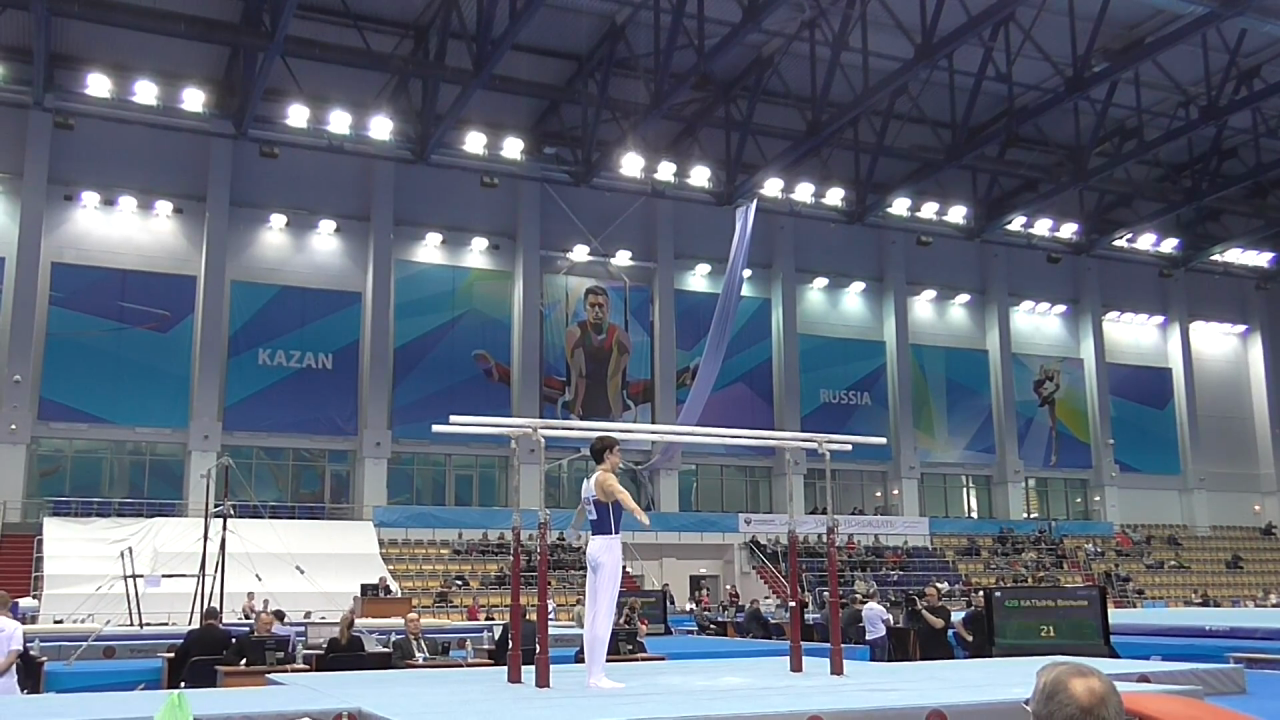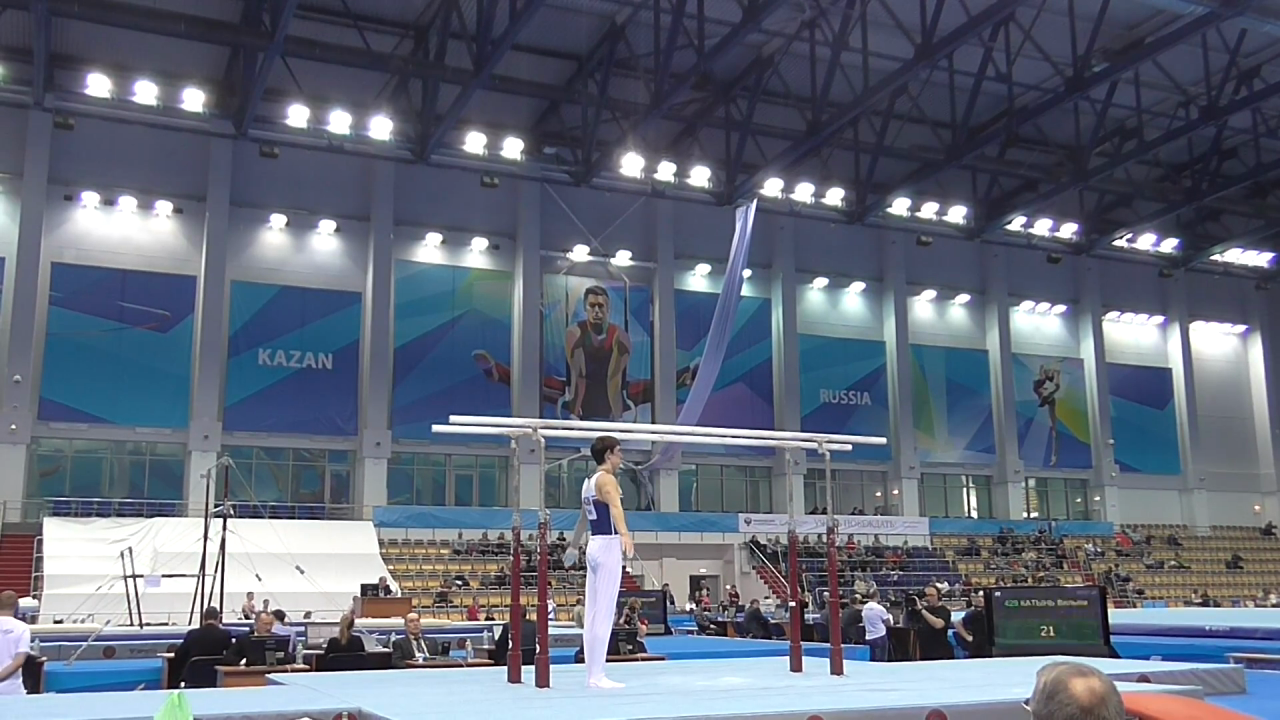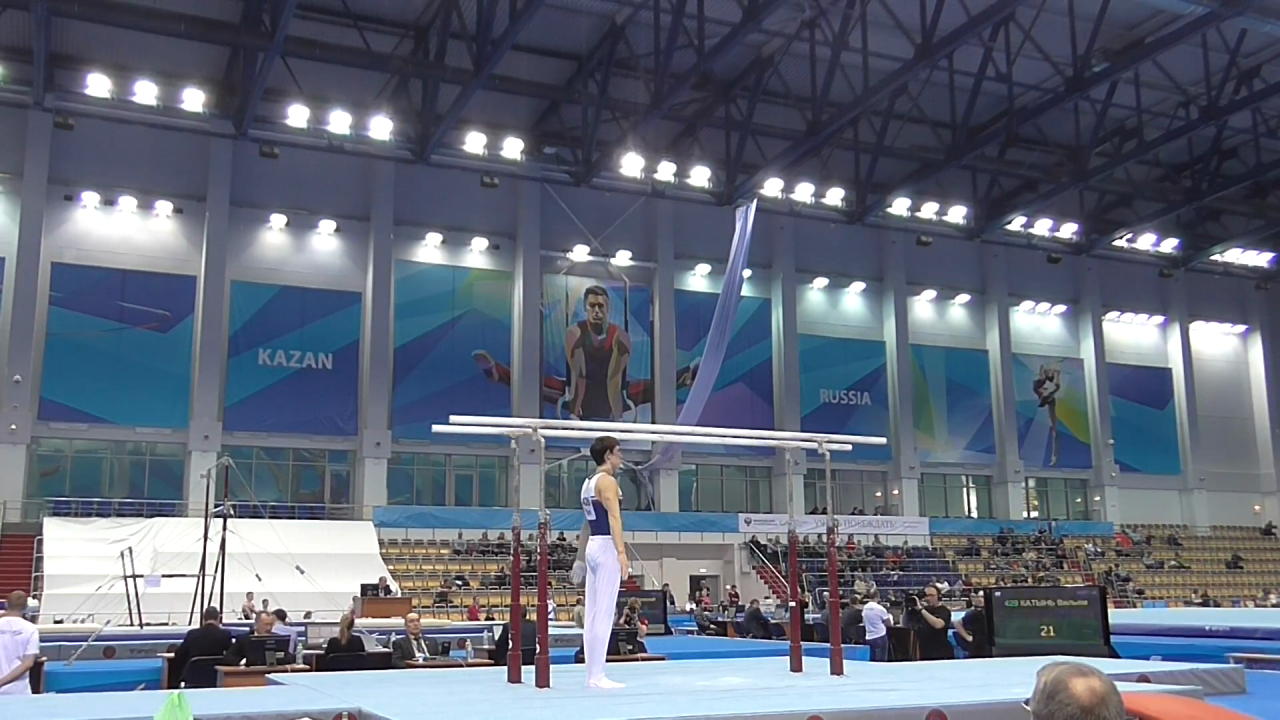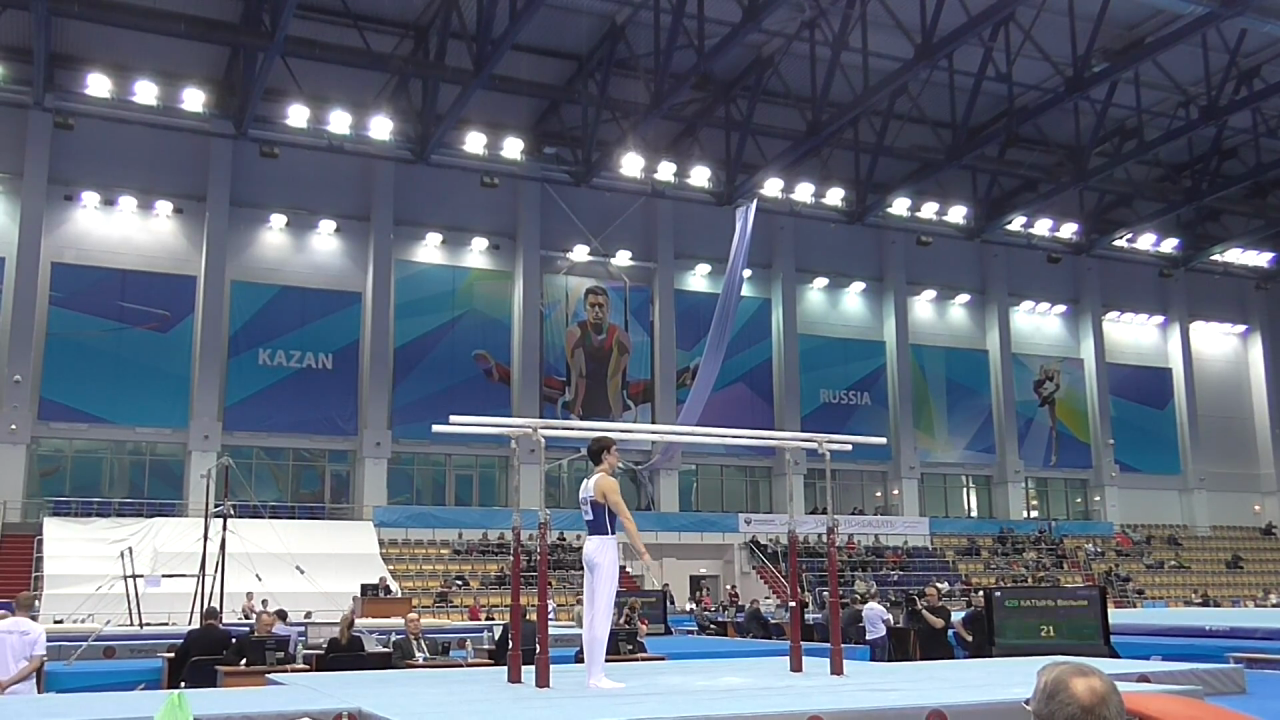
dt=0.2s
person 1, frame 1
left shoulder: (589, 481)
right shoulder: (605, 478)
left elbow: (582, 509)
right elbow: (620, 494)
left wrist: (574, 528)
right wrist: (637, 511)
left hip: (594, 545)
right hip: (608, 546)
left knee: (594, 613)
right knee: (604, 613)
left ankle: (593, 673)
right ankle: (598, 676)
person 1, frame 2
left shoulder: (589, 482)
right shoulder: (607, 478)
left elbow: (583, 518)
right elbow: (615, 508)
left wrist: (573, 546)
right wrist: (625, 536)
left hip: (594, 545)
right hip: (608, 545)
left knee: (594, 614)
right knee: (604, 614)
left ankle: (593, 674)
right ankle: (597, 676)
person 1, frame 3
left shoulder: (589, 482)
right shoulder: (607, 480)
right elbow: (613, 516)
left wrist: (580, 558)
right wrist: (621, 552)
left hip: (592, 546)
right hip: (605, 546)
left knee: (594, 613)
right knee: (604, 614)
left ankle: (593, 673)
right ankle: (597, 676)
person 1, frame 4
left shoulder: (587, 483)
right shoulder: (606, 482)
right elbow: (625, 518)
right wrist: (643, 552)
left hip: (591, 546)
right hip: (605, 547)
left knee: (592, 613)
right knee: (602, 615)
left ankle: (593, 673)
right ankle: (597, 676)
